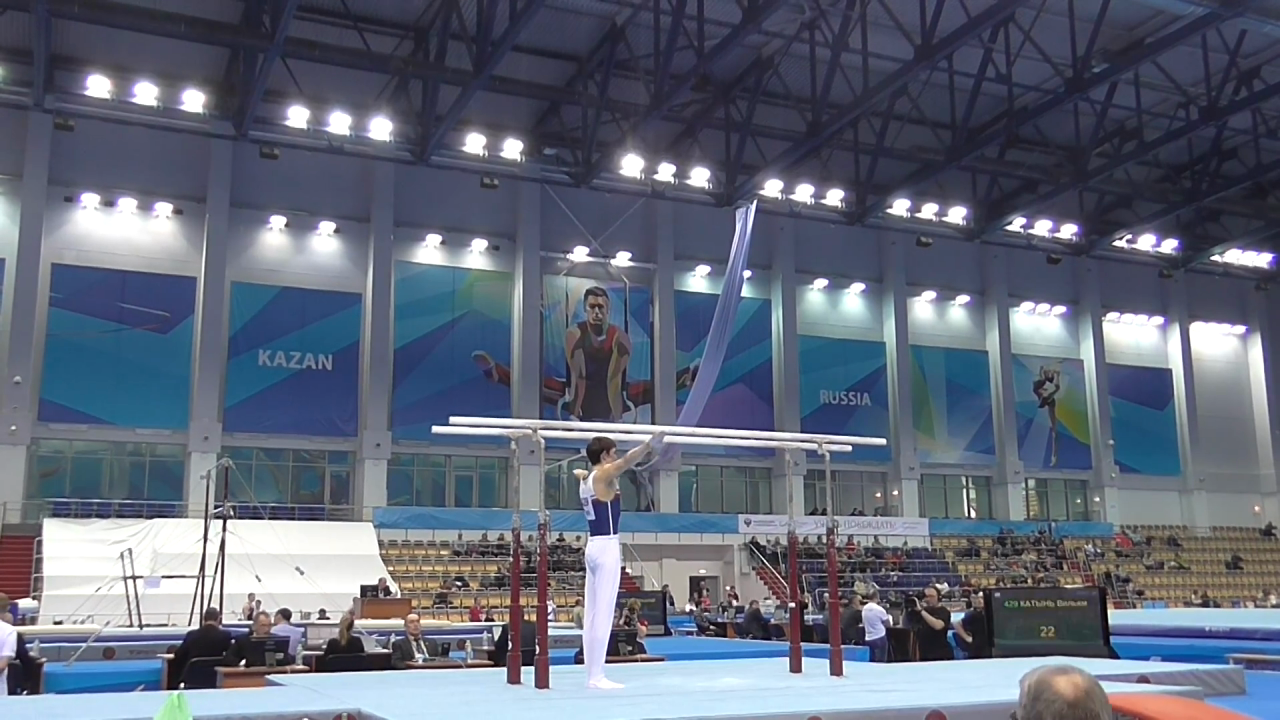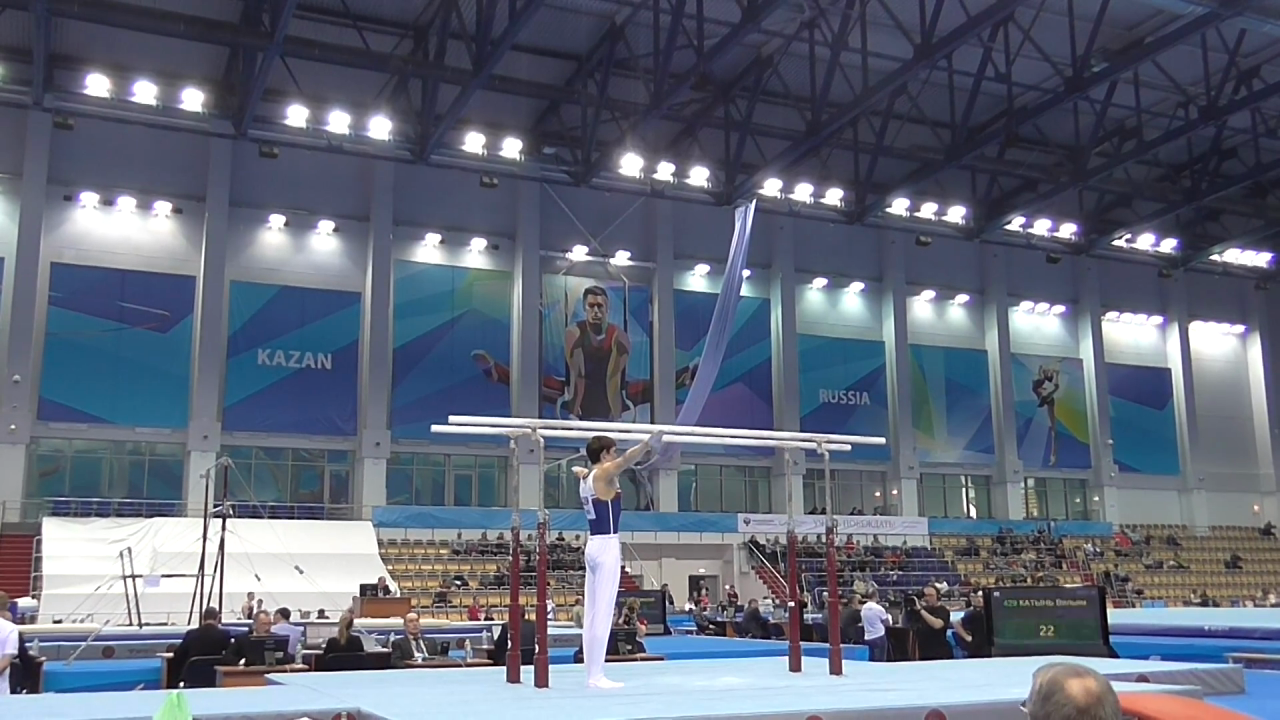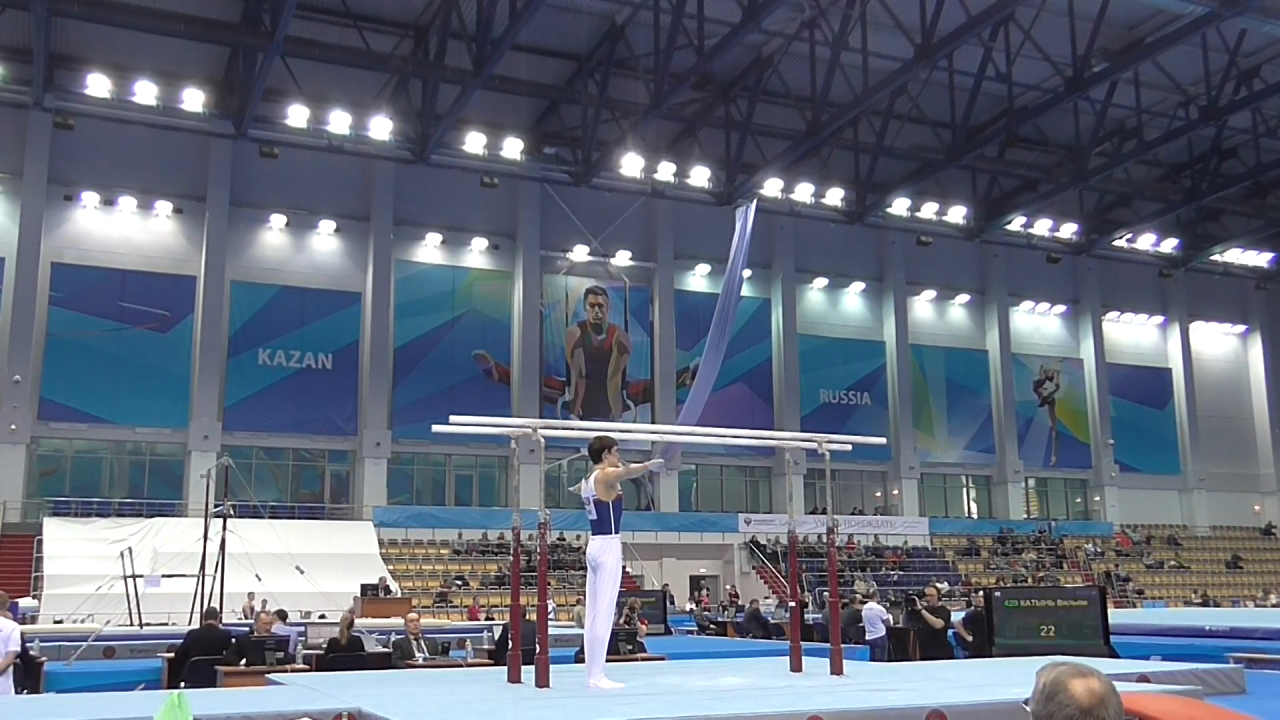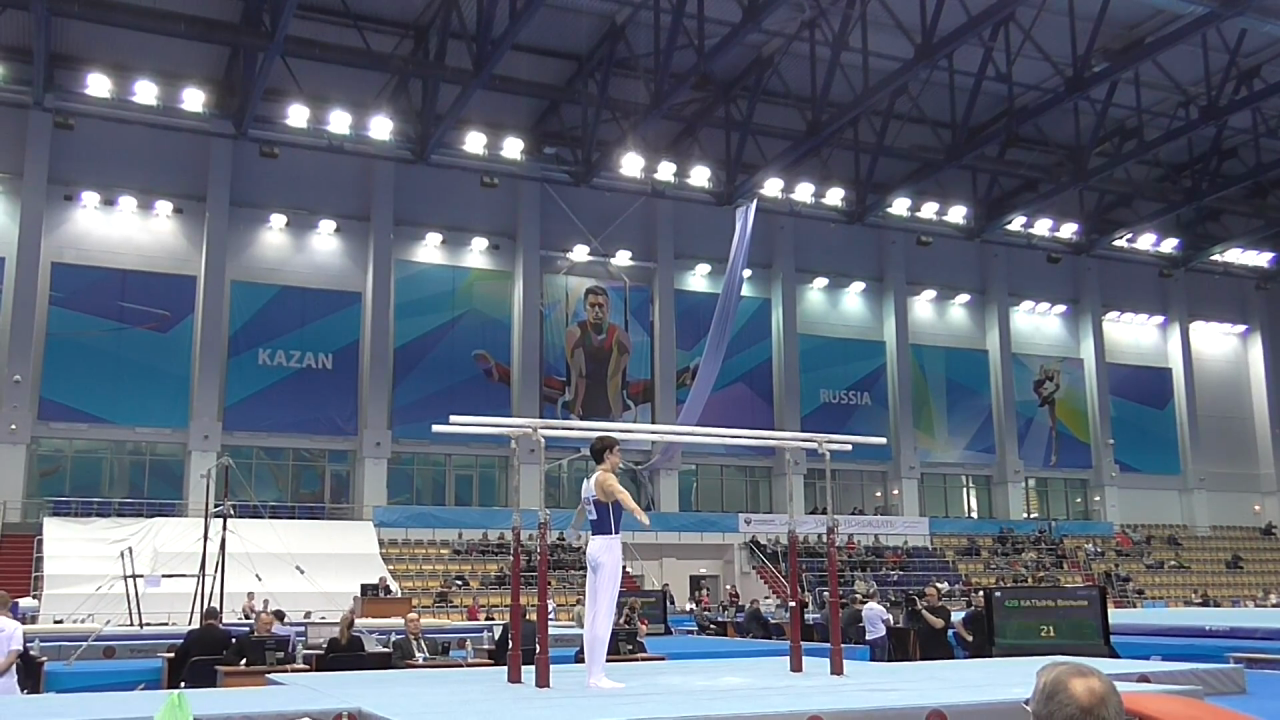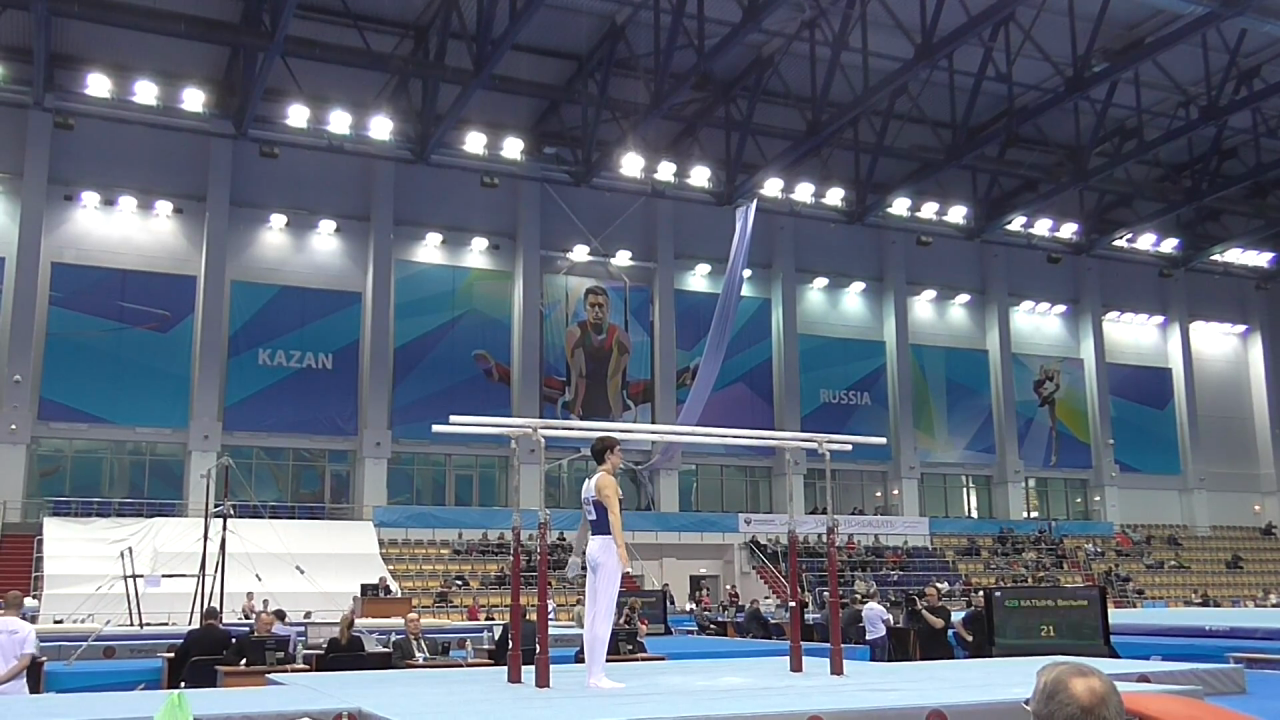
dt=0.3s
person 1, frame 1
left shoulder: (586, 479)
right shoulder: (603, 475)
right elbow: (626, 460)
right wrist: (648, 445)
left hip: (593, 546)
right hip: (607, 546)
left knee: (593, 613)
right knee: (603, 613)
left ankle: (593, 674)
right ankle: (597, 677)
person 1, frame 2
left shoulder: (586, 477)
right shoulder: (603, 473)
right elbow: (626, 459)
left wrist: (579, 469)
right wrist: (647, 444)
left hip: (593, 545)
right hip: (607, 546)
left knee: (593, 613)
right knee: (603, 613)
left ankle: (592, 673)
right ankle: (597, 676)
person 1, frame 3
left shoulder: (589, 479)
right shoulder: (604, 475)
right elbow: (626, 470)
right wrist: (647, 465)
left hip: (595, 545)
right hip: (608, 545)
left knee: (594, 612)
right knee: (604, 613)
left ankle: (593, 673)
right ankle: (597, 676)
person 1, frame 4
left shoulder: (589, 481)
right shoulder: (605, 478)
left elbow: (582, 509)
right elbow: (620, 494)
left wrist: (574, 528)
right wrist: (637, 511)
left hip: (594, 545)
right hip: (608, 546)
left knee: (594, 613)
right knee: (604, 613)
left ankle: (593, 673)
right ankle: (598, 676)
person 1, frame 5
left shoulder: (589, 482)
right shoulder: (607, 480)
right elbow: (613, 513)
left wrist: (576, 553)
right wrist: (621, 546)
left hip: (593, 546)
right hip: (606, 546)
left knee: (593, 614)
right knee: (604, 614)
left ankle: (593, 674)
right ankle: (597, 676)
